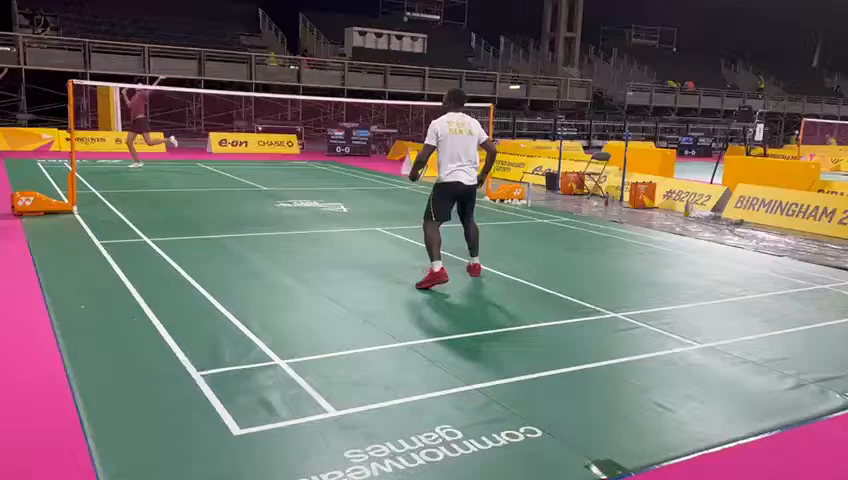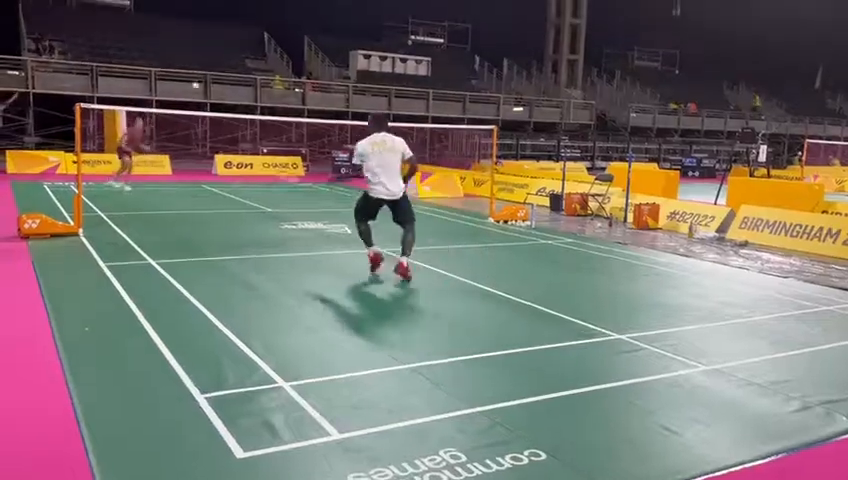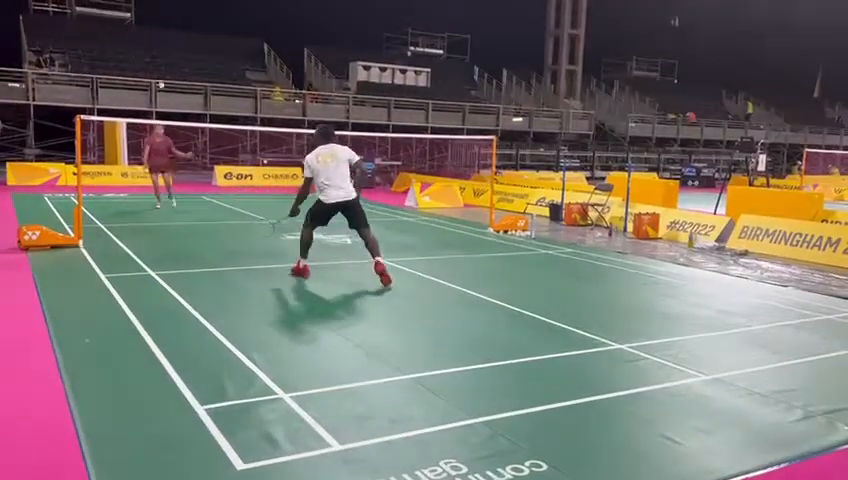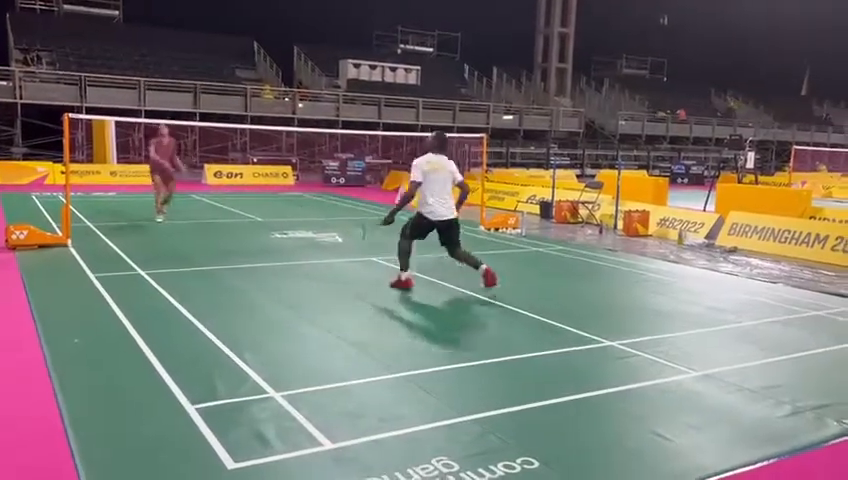
dt=0.7s
person 1, frame 1
left shoulder: (438, 124)
right shoulder: (474, 124)
left elbow: (424, 156)
right elbow: (492, 150)
left wrist: (413, 172)
right wrist: (483, 174)
left hip: (448, 182)
right hip: (470, 182)
left knee: (431, 224)
right knee: (468, 221)
left ankle: (437, 269)
right ankle: (474, 263)
person 1, frame 2
left shoulder: (362, 144)
right shoulder: (399, 142)
right elbow: (414, 166)
right wrist: (403, 181)
left hip: (374, 192)
right hip: (397, 192)
left knee: (360, 219)
right knee: (409, 226)
left ankle: (373, 252)
right ankle: (404, 262)
person 1, frame 3
left shoulder: (311, 157)
right shoulder: (344, 151)
left elbow: (306, 187)
right elbow: (363, 169)
left wrist: (295, 206)
right wrist: (357, 188)
left hip: (326, 201)
right hip: (349, 199)
left knee: (308, 226)
right knee: (365, 232)
left ankle: (302, 265)
right ankle: (379, 263)
person 1, frame 4
left shoulder: (420, 162)
right shoulder: (450, 164)
left elbow: (411, 192)
right elbow: (465, 190)
left wrist: (393, 213)
right wrist: (456, 208)
left hip: (428, 213)
right hip: (449, 215)
left knee: (405, 237)
right knee: (455, 250)
left ankle: (404, 277)
right ankle: (484, 270)
